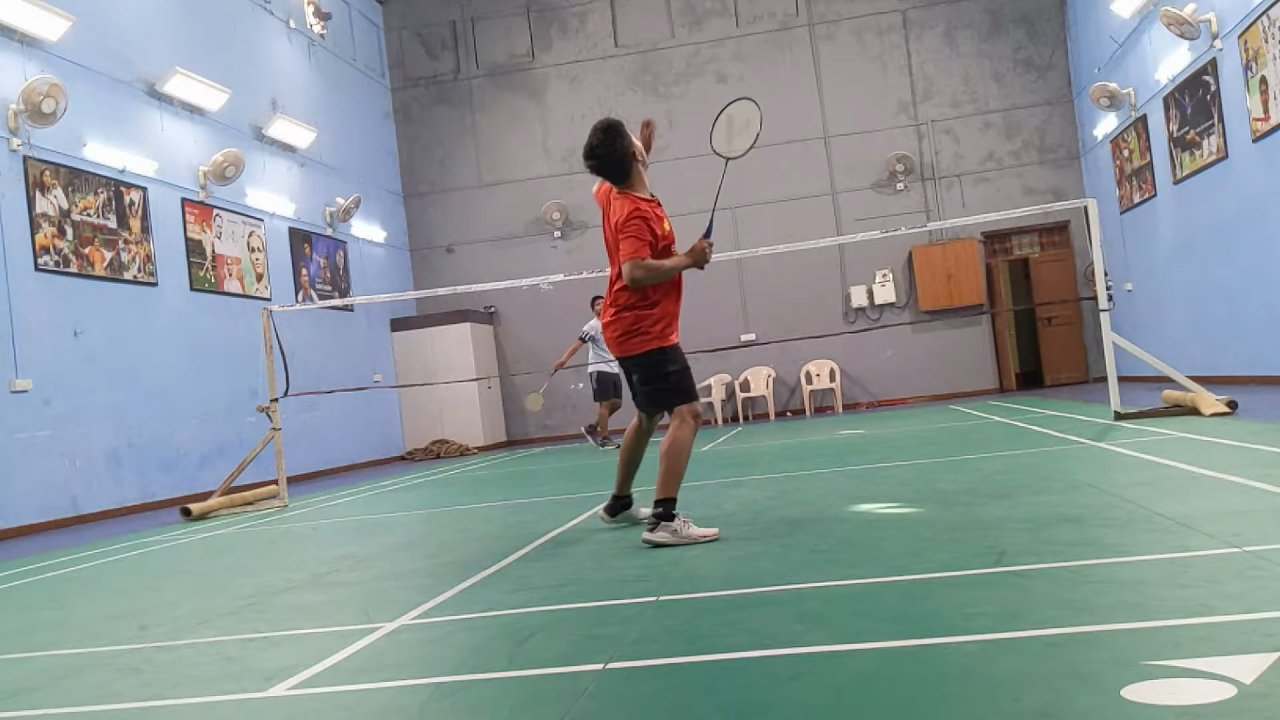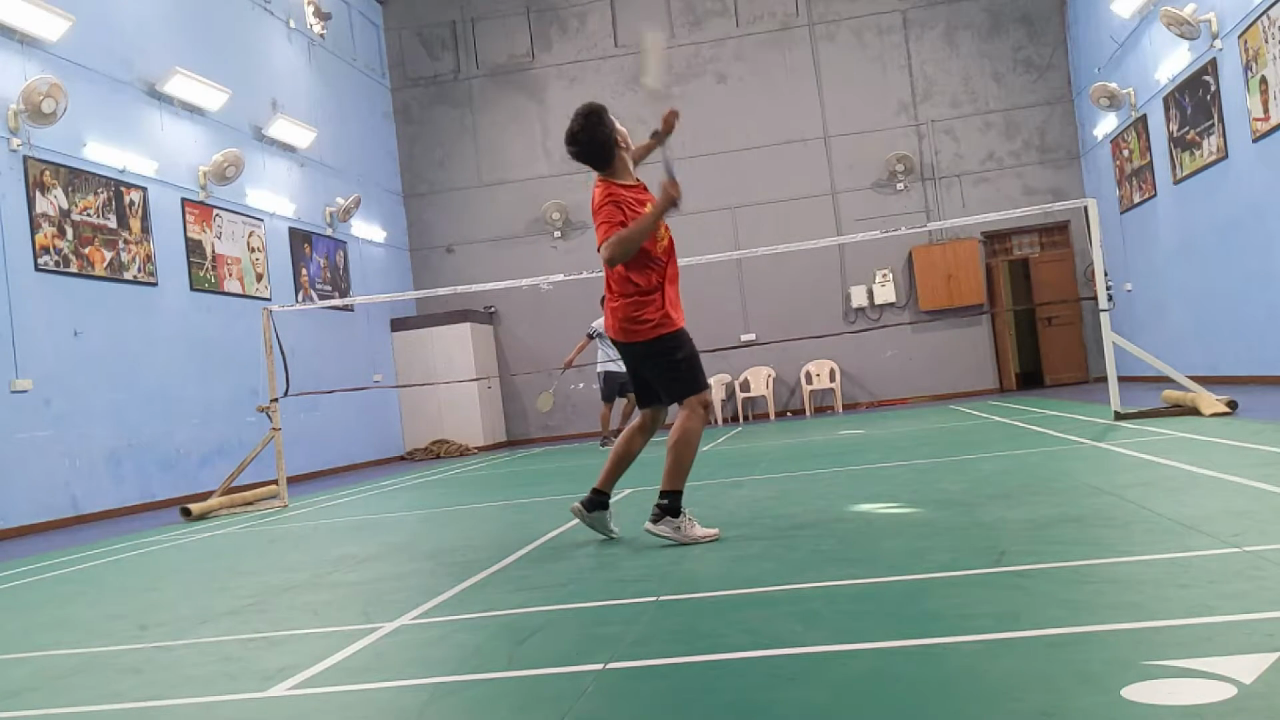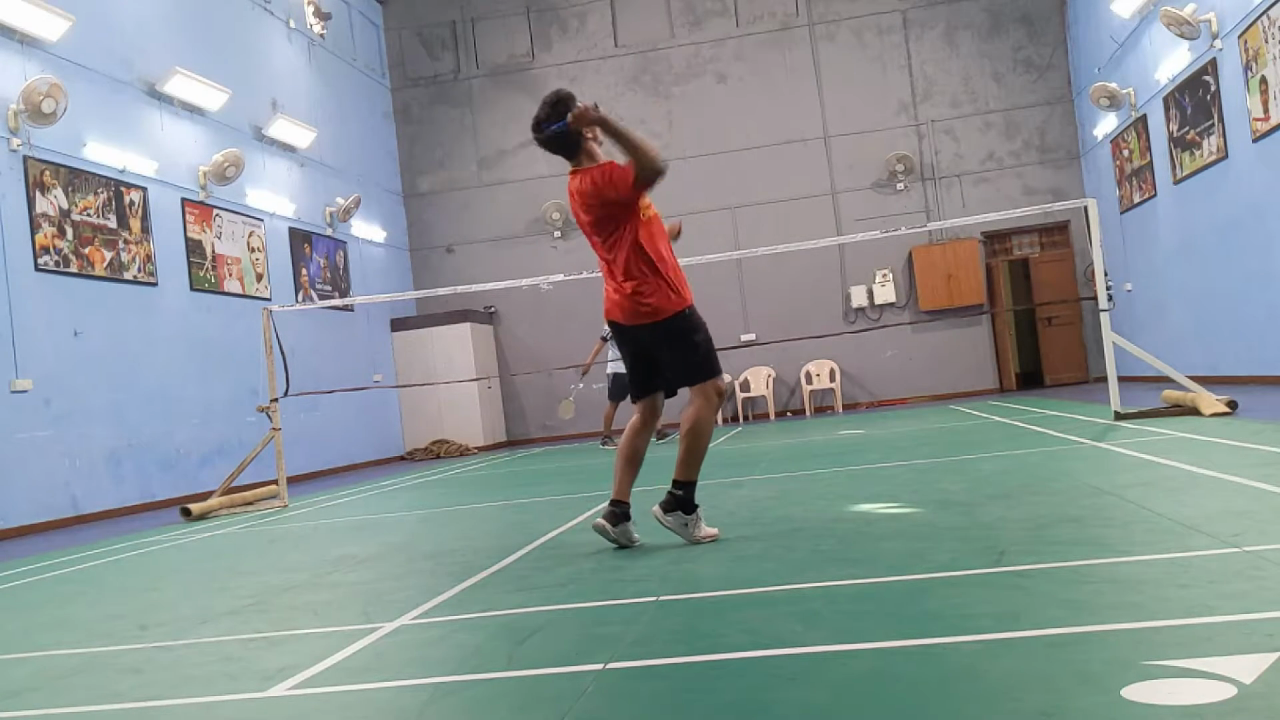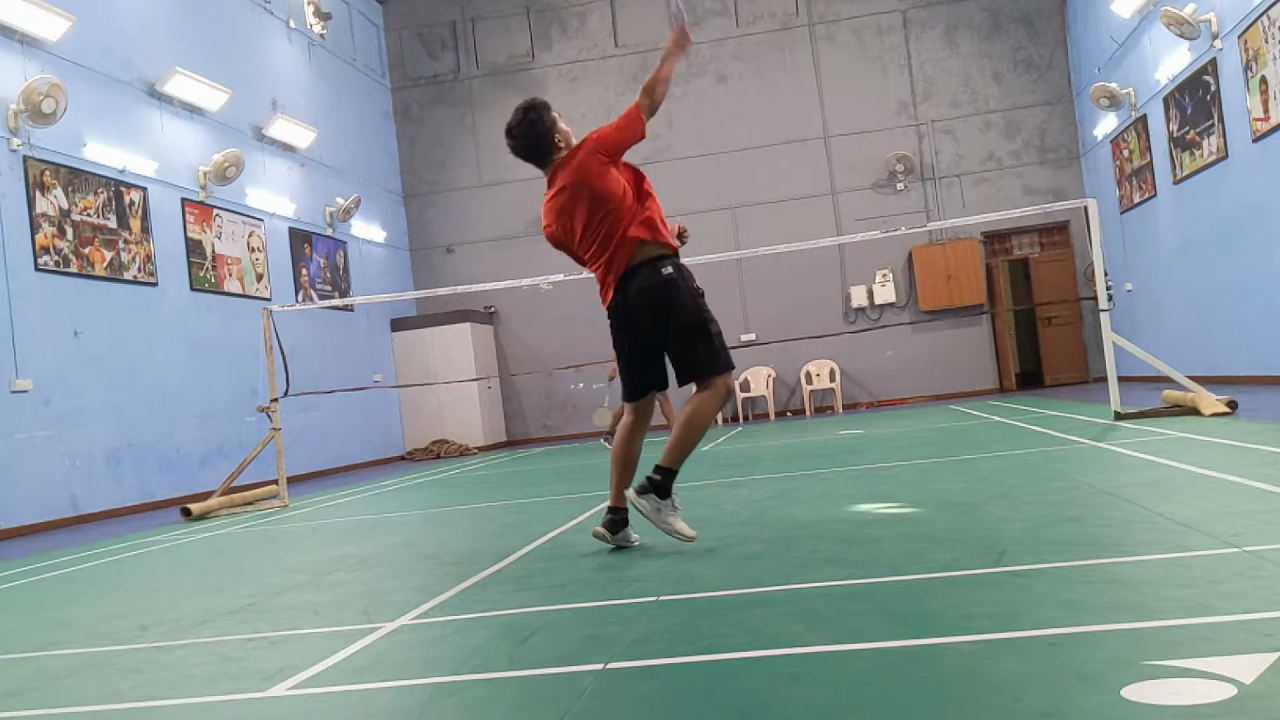
dt=0.4s
person 1, frame 1
left shoulder: (610, 195)
right shoulder: (638, 213)
right elbow: (635, 274)
left wrist: (643, 148)
right wrist: (687, 259)
left hip: (627, 329)
right hip: (646, 332)
left knee: (648, 416)
right knee: (686, 414)
left ankle: (619, 502)
right ankle: (664, 518)
person 1, frame 2
left shoulder: (618, 179)
right shoulder: (612, 198)
right elbow: (611, 254)
left wrist: (658, 138)
right wrist: (657, 211)
left hip: (636, 321)
right hip: (651, 321)
left knee: (651, 416)
right knee: (696, 404)
left ankle: (596, 499)
right ankle: (668, 512)
person 1, frame 3
left shoulder: (582, 182)
right shoulder: (599, 177)
right elbow: (654, 167)
left wrist: (660, 235)
right wrist: (606, 122)
left hip: (627, 308)
right hip: (660, 301)
left knee: (646, 410)
right knee: (708, 390)
left ankle: (617, 512)
right ankle: (679, 502)
person 1, frame 4
left shoulder: (551, 217)
right shoulder: (590, 154)
right elbow: (649, 103)
left wrist: (663, 234)
right wrist: (673, 52)
left hip: (619, 295)
right hip: (661, 276)
left knee: (637, 409)
right knee: (715, 383)
left ankle: (615, 518)
right ankle: (656, 487)
